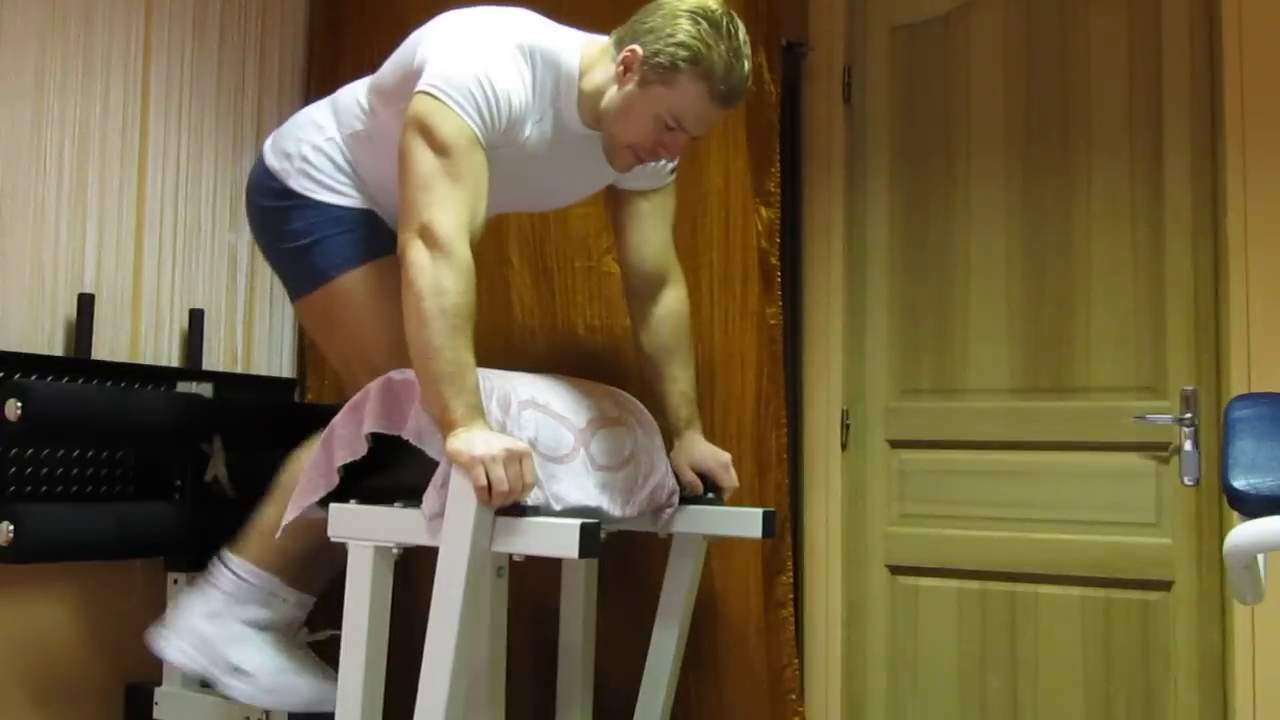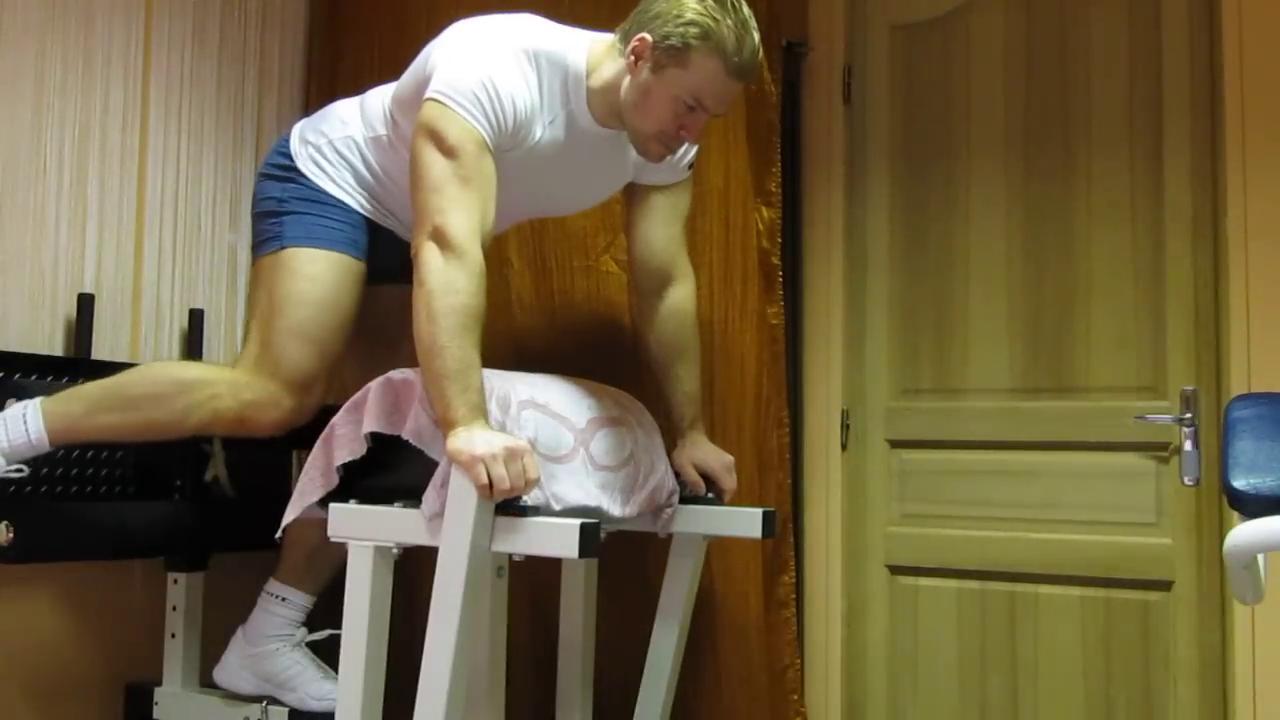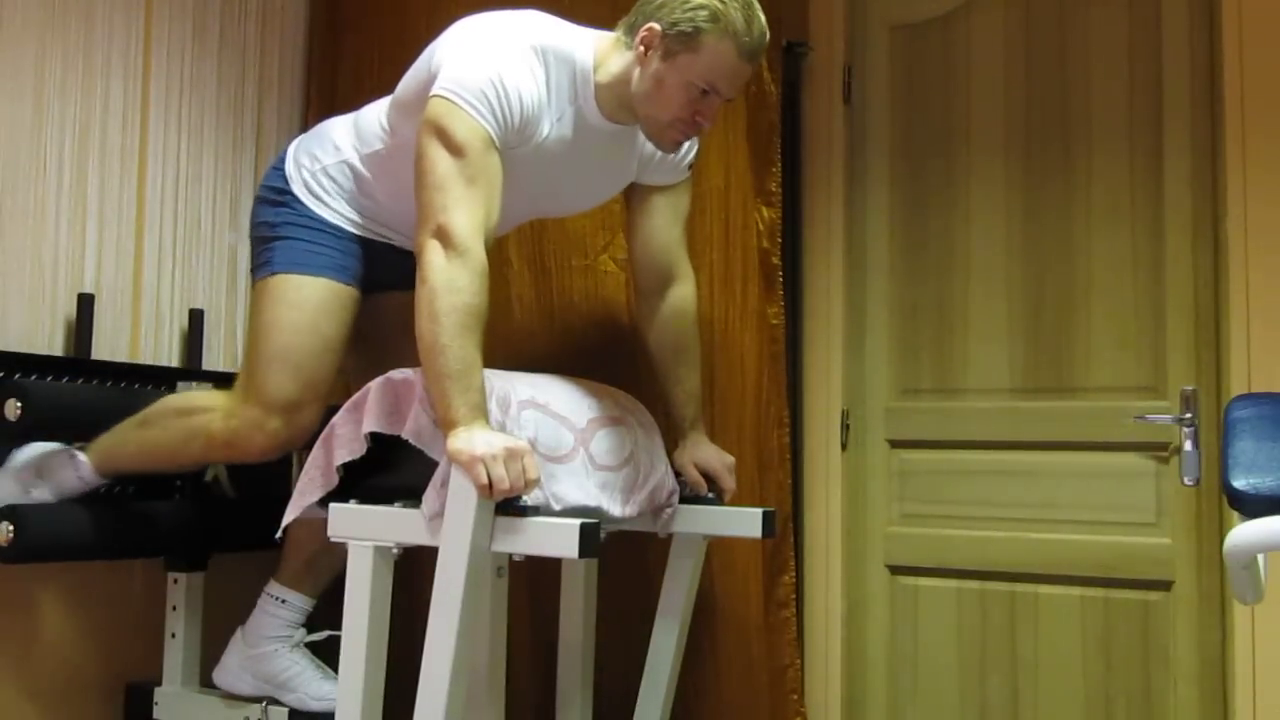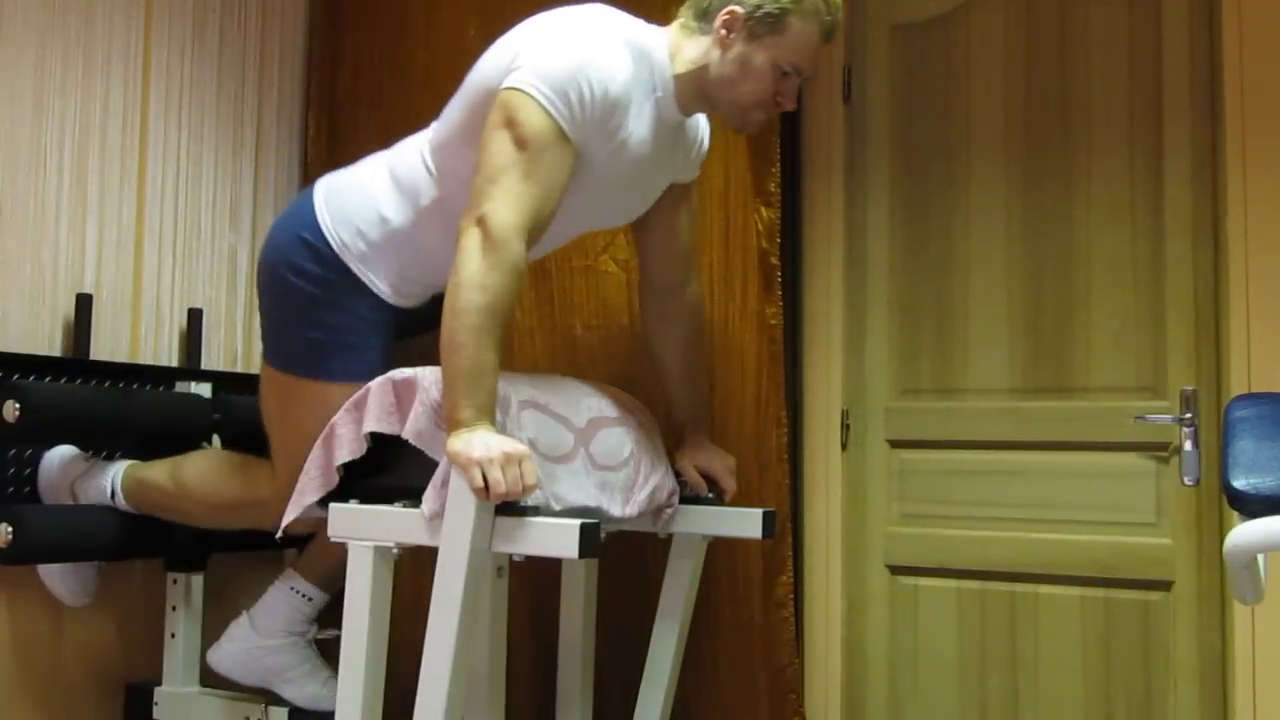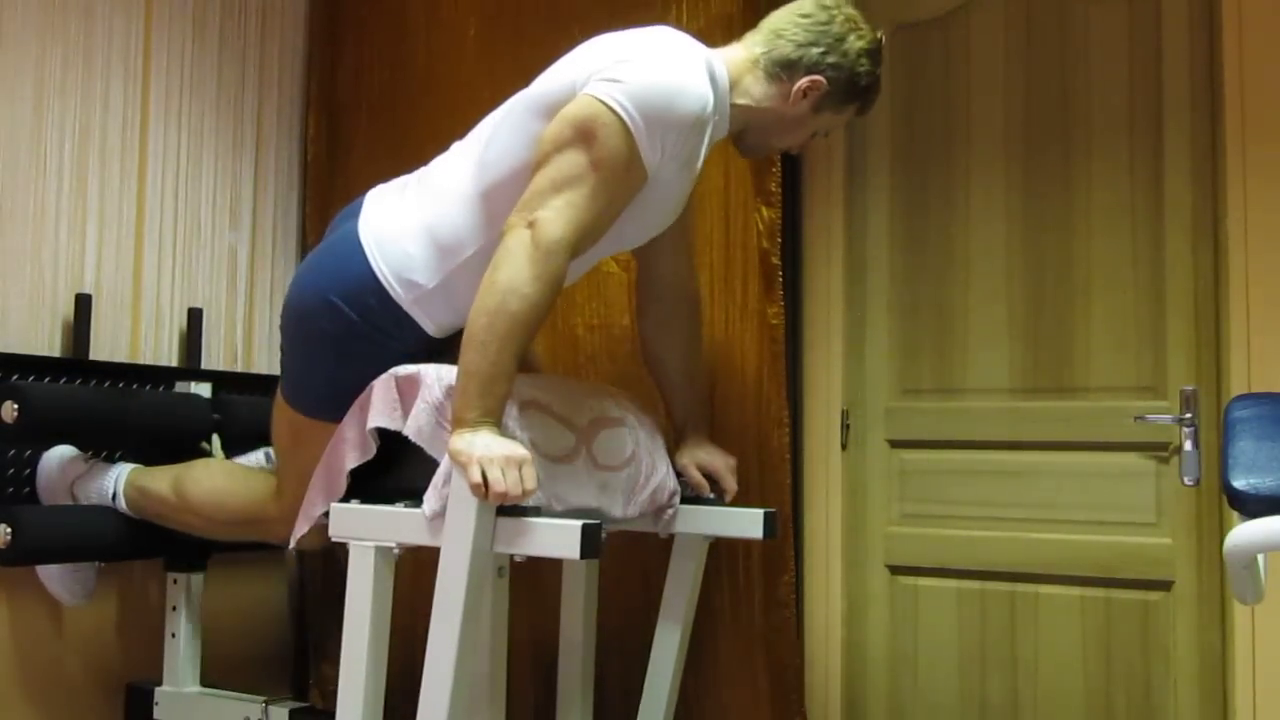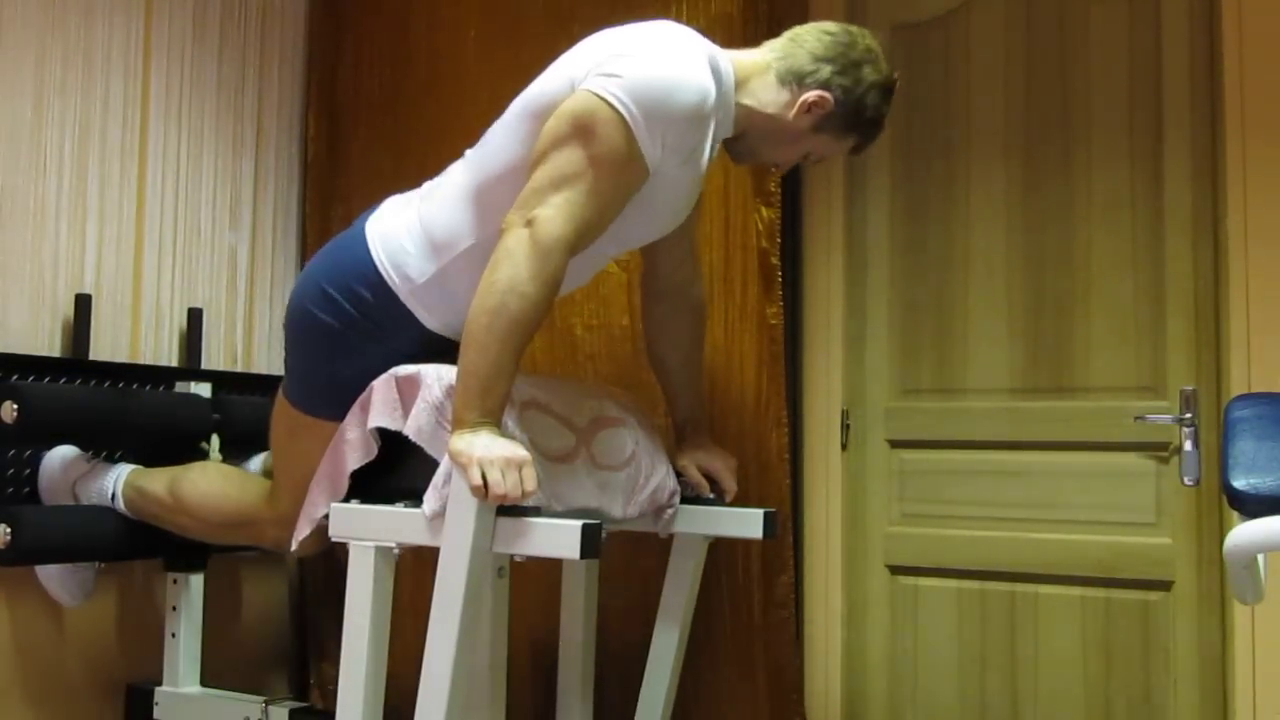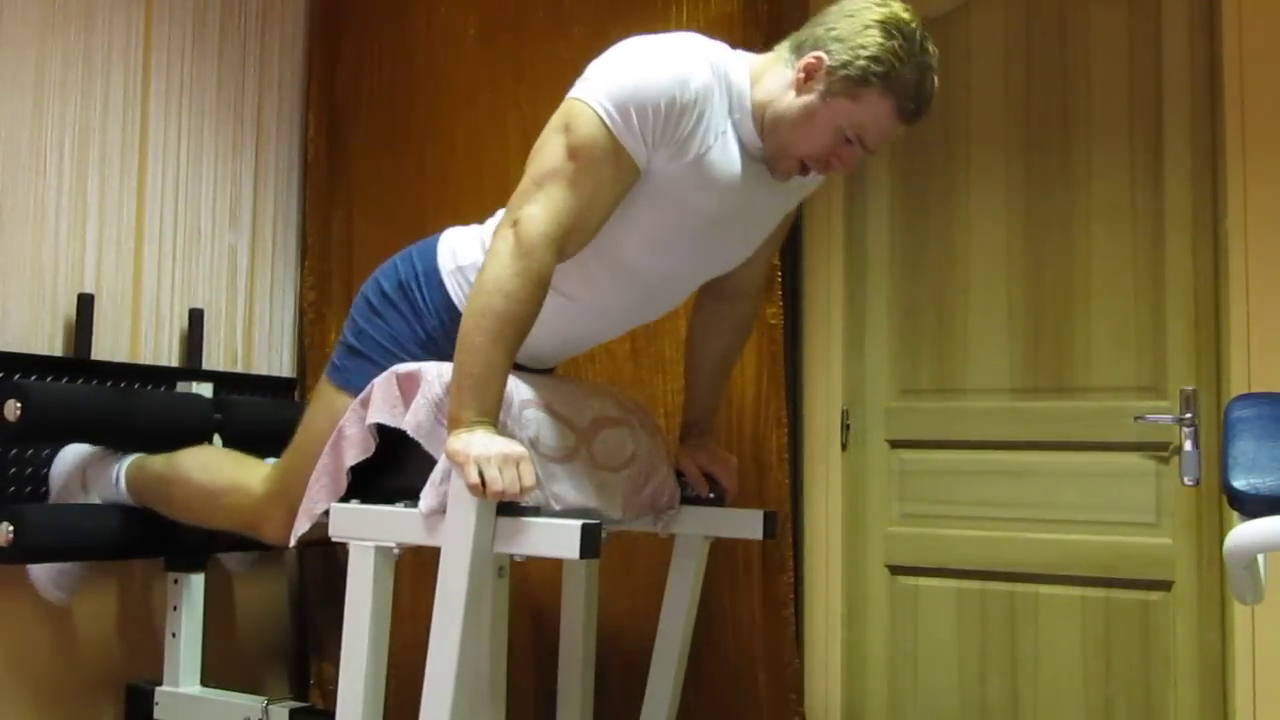
dt=0.7s
person 1, frame 1
left shoulder: (646, 140)
right shoulder: (487, 66)
left elbow: (656, 286)
right elbow: (436, 244)
left wrist: (684, 432)
right wrist: (464, 425)
left hip: (386, 212)
right hip: (313, 188)
right knee: (407, 403)
left ankle: (256, 628)
right ankle: (222, 617)
person 1, frame 2
left shoulder: (663, 138)
right shoulder: (495, 67)
left elbow: (665, 285)
right elbow: (448, 246)
left wrist: (689, 431)
right wrist: (465, 425)
left hip: (407, 229)
right hip: (331, 179)
right knee: (272, 396)
left ankle: (266, 642)
person 1, frame 3
left shoulder: (665, 139)
right shoulder: (501, 63)
left elbow: (665, 286)
right elbow: (452, 244)
left wrist: (690, 432)
right wrist: (466, 424)
left hip: (408, 242)
right hip: (326, 200)
right knee: (269, 423)
left ankle: (265, 643)
person 1, frame 4
left shoulder: (685, 130)
left elbow: (671, 289)
right elbow: (494, 237)
left wrist: (692, 433)
right wrist: (469, 425)
left hip: (413, 281)
right hip: (338, 257)
right knee: (304, 488)
left ankle: (268, 636)
right ankle: (89, 481)
person 1, frame 5
left shoulder: (692, 110)
right shoulder: (666, 85)
left elbow: (667, 289)
right elbow: (537, 240)
left wrist: (693, 431)
right wrist: (473, 426)
left hip: (404, 273)
right hip: (368, 295)
right knee: (300, 514)
left ankle: (283, 454)
right ankle: (92, 481)
person 1, frame 6
left shoulder: (702, 116)
right shoulder: (663, 79)
left elbow: (676, 285)
right elbow: (537, 238)
left wrist: (690, 431)
right wrist: (475, 427)
left hip: (436, 306)
right hip: (372, 298)
right knee: (295, 523)
left ankle: (273, 463)
right ankle: (94, 481)
person 1, frame 7
left shoulder: (795, 166)
right shoulder: (663, 80)
left elbow: (732, 294)
right elbow: (529, 238)
left wrist: (695, 433)
right wrist: (471, 425)
left hip: (523, 354)
right hip: (435, 308)
right knee: (286, 514)
left ankle: (267, 465)
right ankle: (104, 474)
